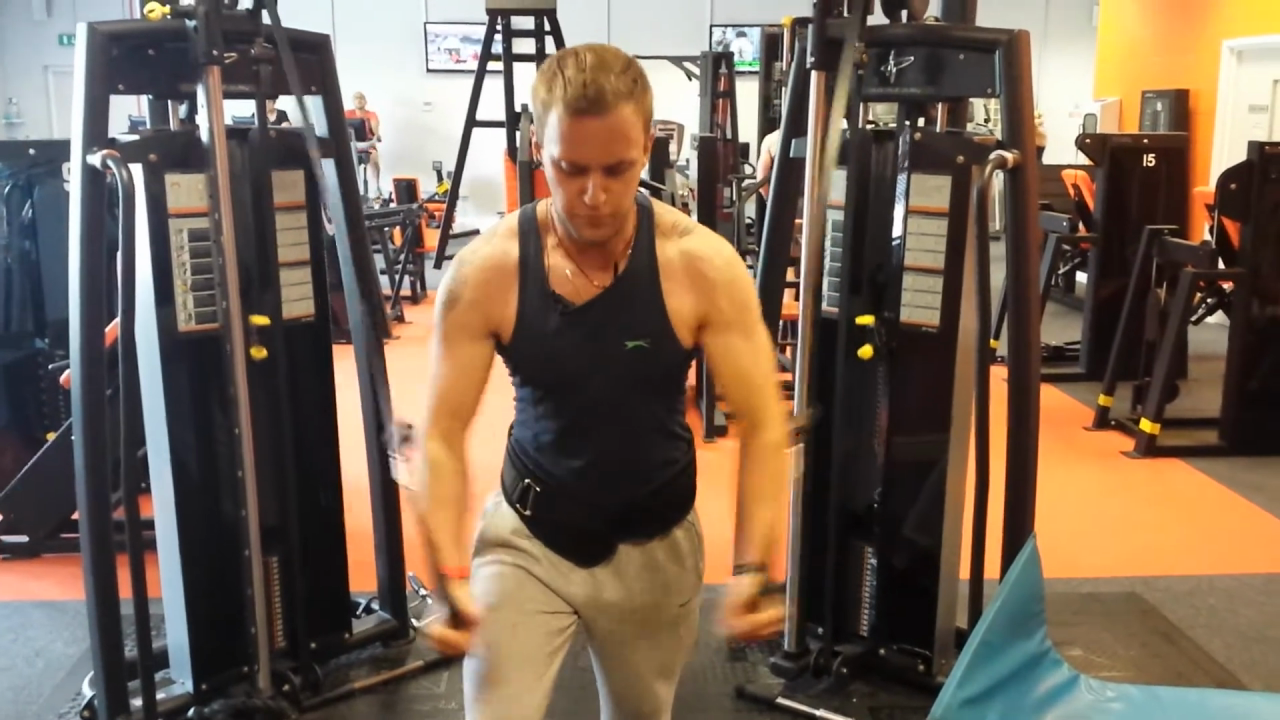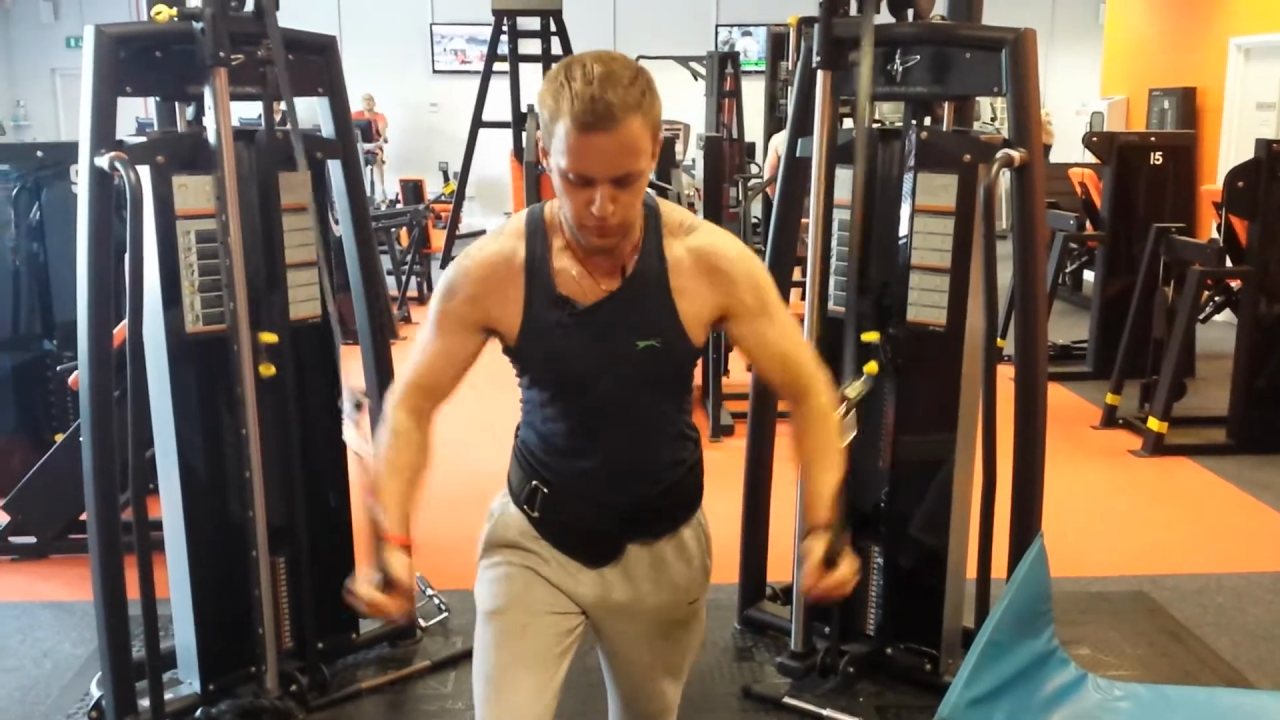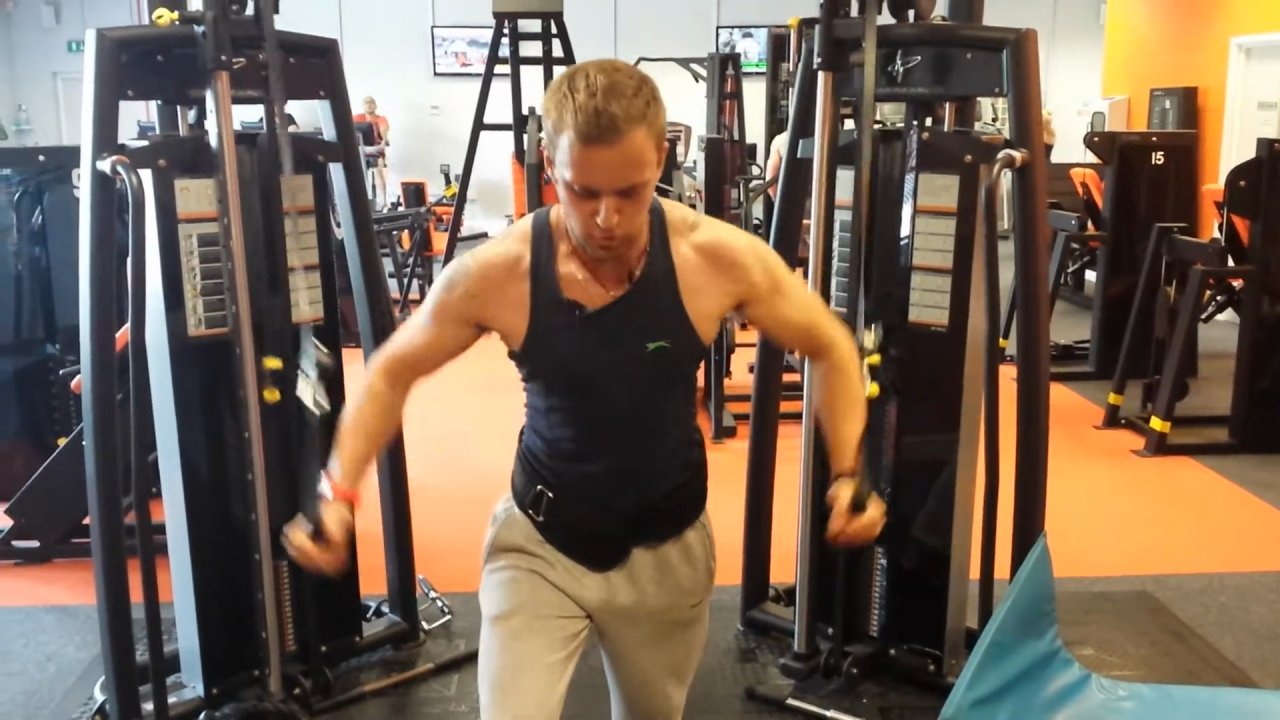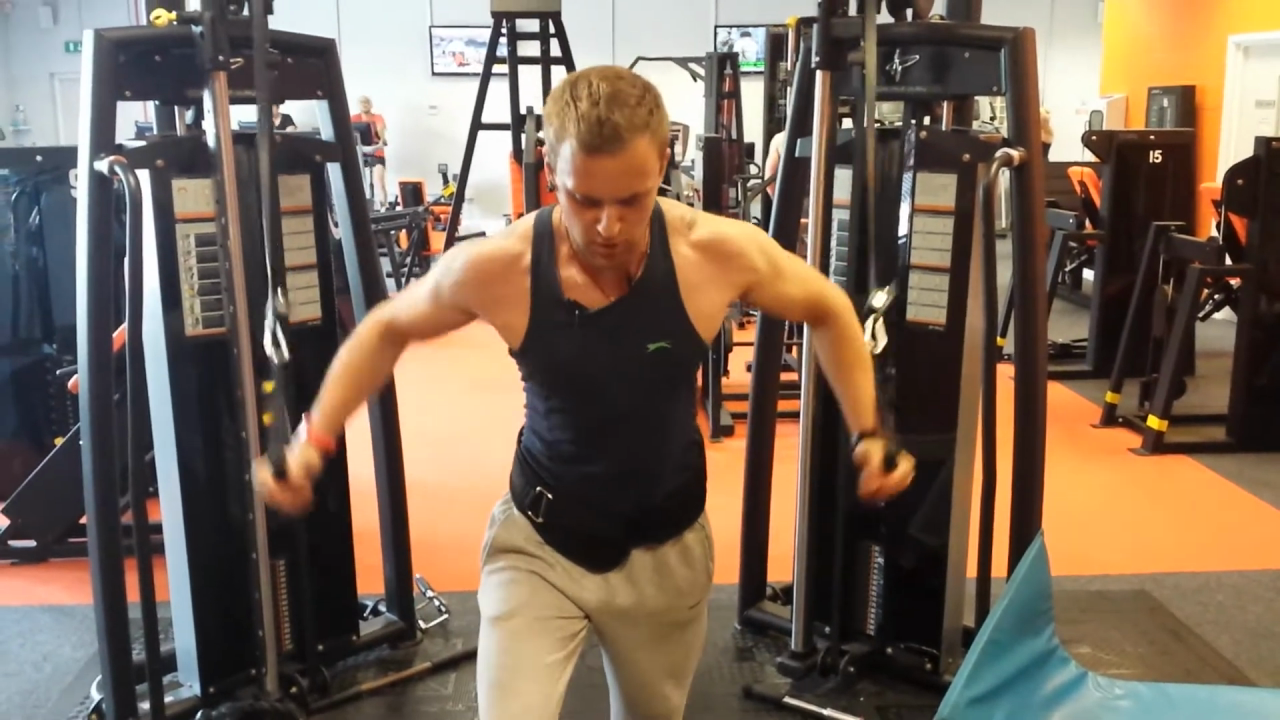
dt=0.1s
person 1, frame 1
left shoulder: (703, 265)
right shoulder: (485, 271)
left elbow: (762, 426)
right elbow: (441, 436)
left wrist: (753, 569)
right wrist: (452, 578)
left hip: (655, 541)
right hip: (527, 533)
person 1, frame 2
left shoulder: (711, 261)
right shoulder: (492, 270)
left elbow: (809, 392)
right elbow: (411, 406)
left wrist: (821, 532)
right wrist: (393, 544)
left hip: (661, 541)
right hip: (535, 536)
person 1, frame 3
left shoulder: (717, 255)
right shoulder: (496, 272)
left elbow: (830, 347)
right elbow: (393, 368)
left wrist: (846, 473)
right wrist: (339, 494)
left hip: (667, 546)
right hip: (539, 540)
person 1, frame 4
left shoulder: (717, 250)
right shoulder: (497, 266)
left elbow: (827, 311)
right elbow: (387, 329)
left wrist: (868, 434)
right wrist: (313, 442)
left hip: (665, 545)
right hip: (538, 540)
